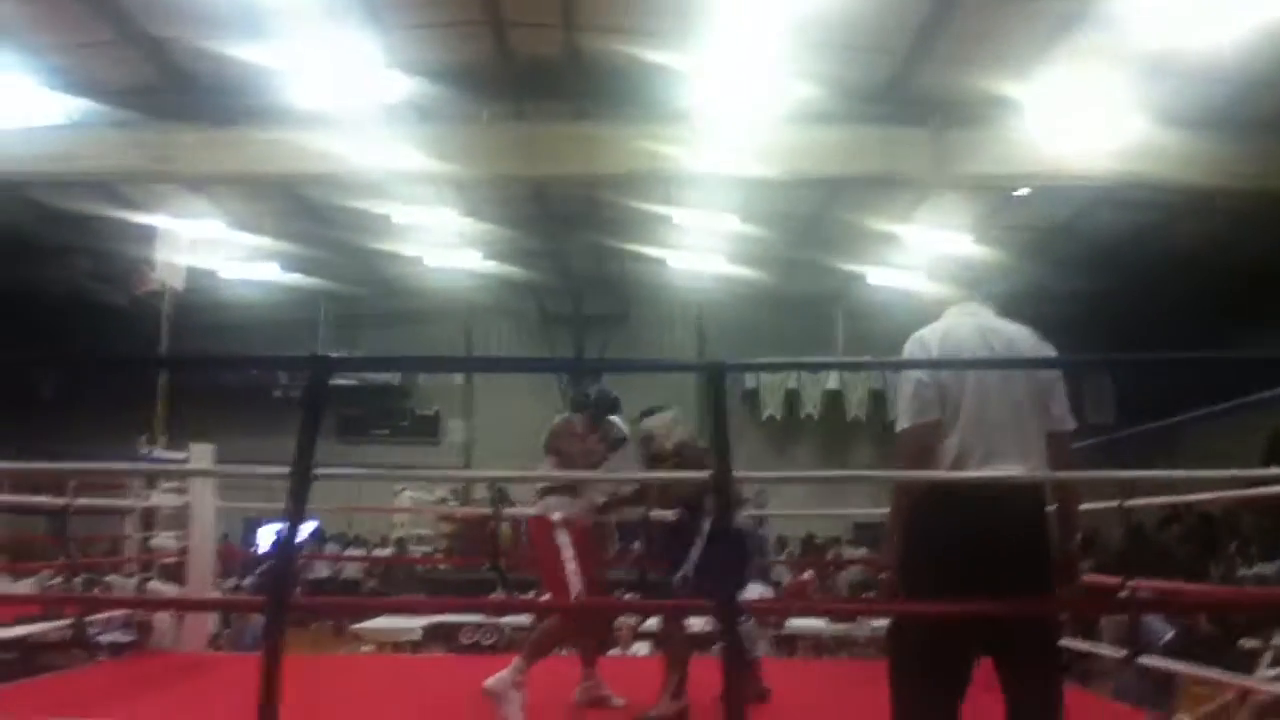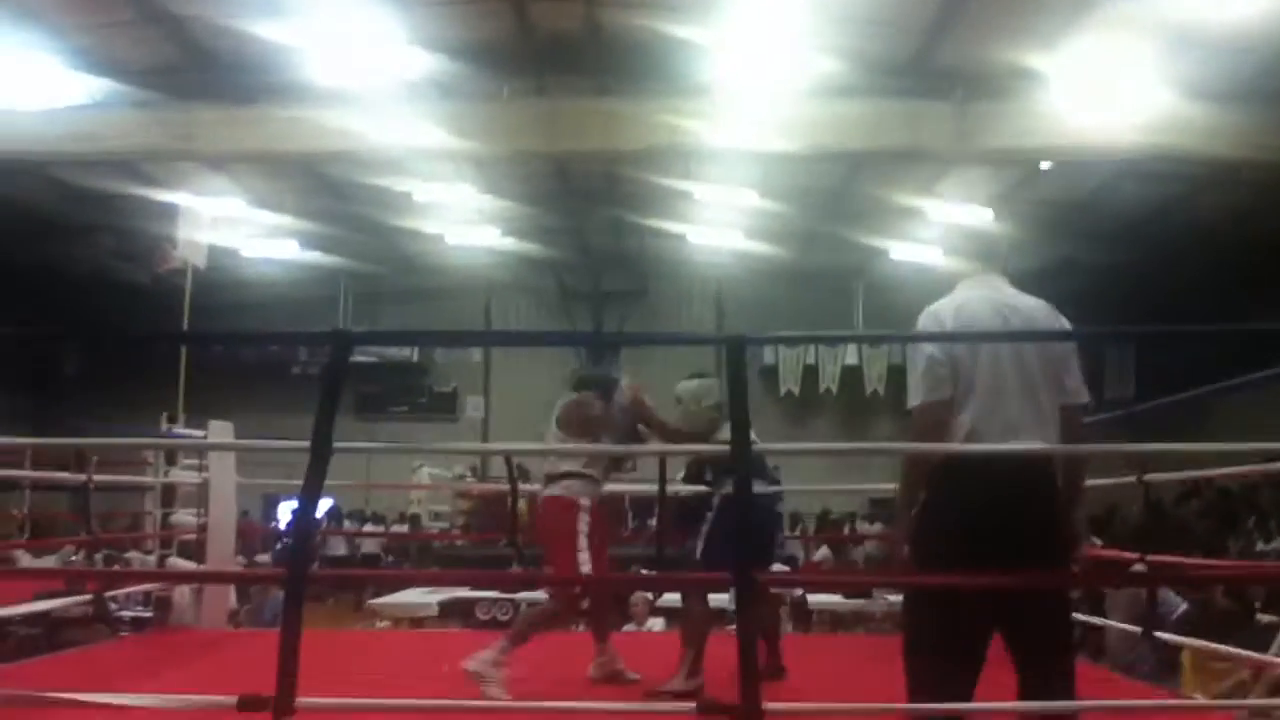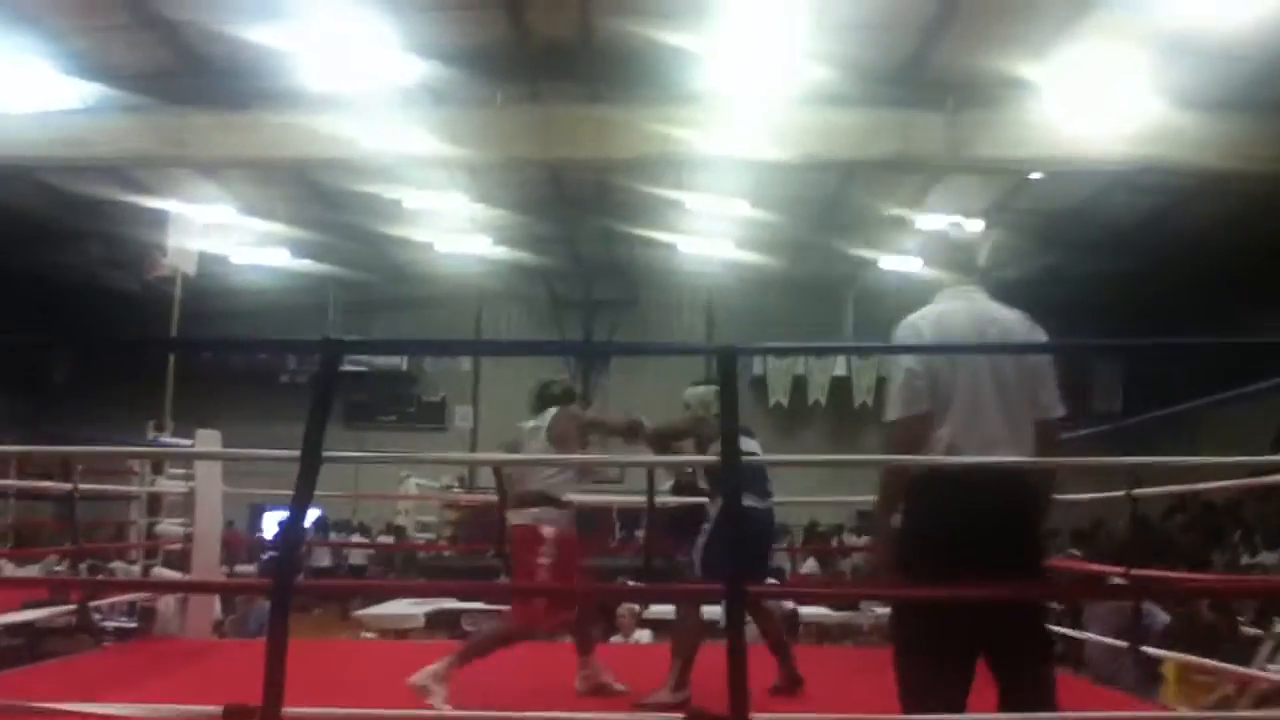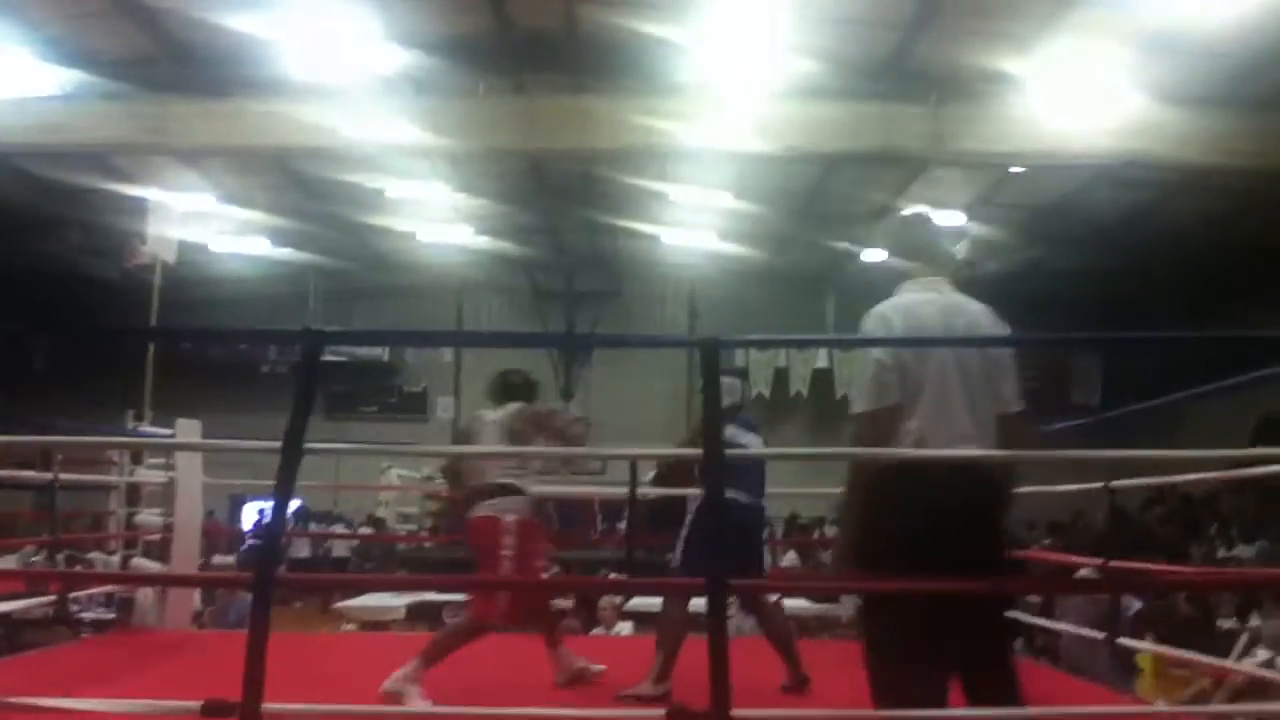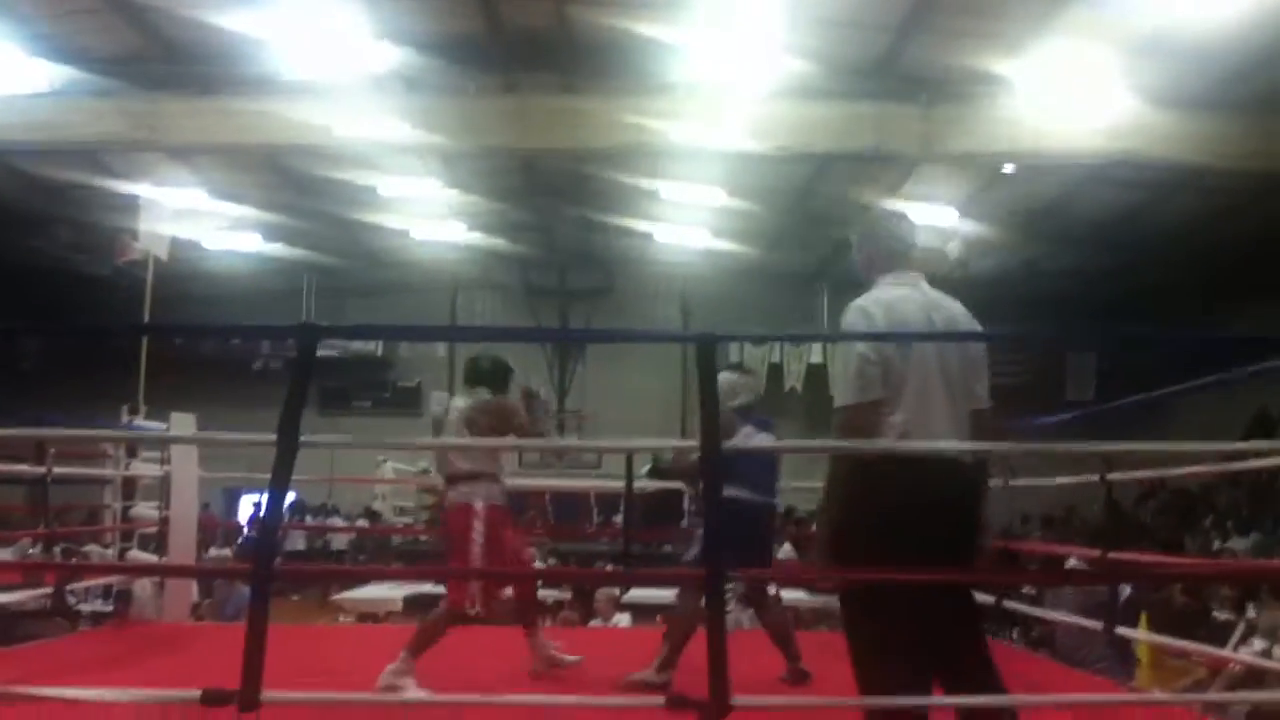
dt=0.1s
person 1, frame 1
left shoulder: (928, 342)
right shoulder: (1034, 345)
left elbow: (915, 448)
right elbow: (1060, 450)
left wrist: (894, 535)
right wrist: (1067, 537)
left hip: (952, 512)
right hip: (1022, 513)
left knee: (925, 675)
right knee: (1033, 675)
person 1, frame 2
left shoulder: (941, 316)
right shoulder: (1048, 318)
left elbow: (928, 425)
right elbow: (1073, 424)
left wrist: (904, 512)
right wrist: (1069, 509)
left hip: (964, 487)
right hip: (1034, 487)
left knee: (939, 656)
right knee: (1044, 654)
person 1, frame 3
left shoulder: (919, 328)
right shoulder: (1025, 329)
left elbow: (906, 439)
right elbow: (1049, 434)
left wrist: (883, 525)
right wrist: (1037, 513)
left hip: (944, 501)
right hip: (1013, 502)
left knee: (934, 667)
right knee: (1024, 661)
person 1, frame 4
left shoulder: (886, 318)
right shoulder: (988, 321)
left elbow: (873, 431)
right elbow: (1009, 429)
left wrist: (850, 521)
right wrist: (997, 507)
left hip: (907, 496)
right hip: (975, 496)
left knee: (904, 665)
right knee: (985, 654)
person 1, frame 5
left shoulder: (866, 311)
right shoulder: (959, 314)
left elbow: (855, 423)
right elbow: (981, 421)
left wrist: (829, 513)
right wrist: (972, 500)
left hip: (888, 487)
right hip: (950, 484)
left knee: (888, 650)
right knee: (959, 638)
person 2, frame 1
left shoulder: (588, 440)
right shoulder: (569, 425)
right elbow: (580, 462)
right wrist: (608, 442)
left hip: (577, 525)
right hip: (558, 521)
left ankle: (590, 684)
right ankle: (509, 680)
person 2, frame 2
right shoulder: (581, 403)
left hip: (575, 503)
right hip: (571, 503)
left knee: (601, 587)
right knee: (570, 593)
left ankle: (605, 661)
right ankle: (490, 661)
person 2, frame 3
left shoulder: (523, 435)
right shoulder: (567, 419)
left elbow: (504, 480)
right elbow: (625, 428)
right wrist: (636, 426)
left hip: (525, 522)
right hip: (545, 526)
left knee: (579, 601)
right knee: (525, 621)
left ankle: (592, 675)
right ankle: (434, 676)
person 2, frame 4
left shoulder: (474, 426)
right shoulder: (526, 415)
left elbow: (456, 479)
right elbow: (573, 438)
right wrist: (563, 425)
left hip: (485, 514)
right hip: (507, 516)
left knee: (537, 593)
right knee: (484, 614)
left ankle: (568, 665)
right ankle: (406, 678)
person 2, frame 5
left shoulder: (455, 409)
right shoulder: (491, 406)
right elbow: (534, 433)
right wrist: (532, 408)
left hip: (485, 504)
right hip: (475, 506)
left knee: (524, 578)
right knee: (462, 599)
left ankle: (541, 651)
right ankle: (398, 671)
person 3, frame 1
left shoulder: (687, 453)
right shoulder: (671, 459)
left hip: (718, 533)
right hip: (734, 534)
left knee: (674, 610)
right ankle: (754, 684)
person 3, frame 2
left shoulder: (709, 421)
right shoulder: (728, 423)
left hip: (737, 505)
right hip: (766, 505)
left knee: (695, 586)
left ankle: (689, 675)
right ankle: (773, 660)
person 3, frame 3
left shoulder: (708, 426)
right shoulder: (745, 436)
left elbow: (657, 437)
right hip: (761, 518)
left knee: (690, 599)
right knee: (752, 600)
left ankle: (676, 688)
right ankle: (789, 674)
person 3, frame 4
right shoulder: (752, 431)
left elbow: (680, 466)
left hip: (718, 508)
right hip: (751, 513)
left knee: (678, 592)
right knee: (754, 596)
left ankle: (658, 680)
right ankle: (796, 672)
person 3, frame 5
left shoulder: (729, 421)
right shoulder: (766, 427)
left elbow: (697, 467)
left wrist: (665, 468)
left hip: (734, 508)
right hip: (763, 512)
left knee: (691, 587)
right knee: (757, 593)
left ankle: (662, 669)
right ankle: (795, 665)
